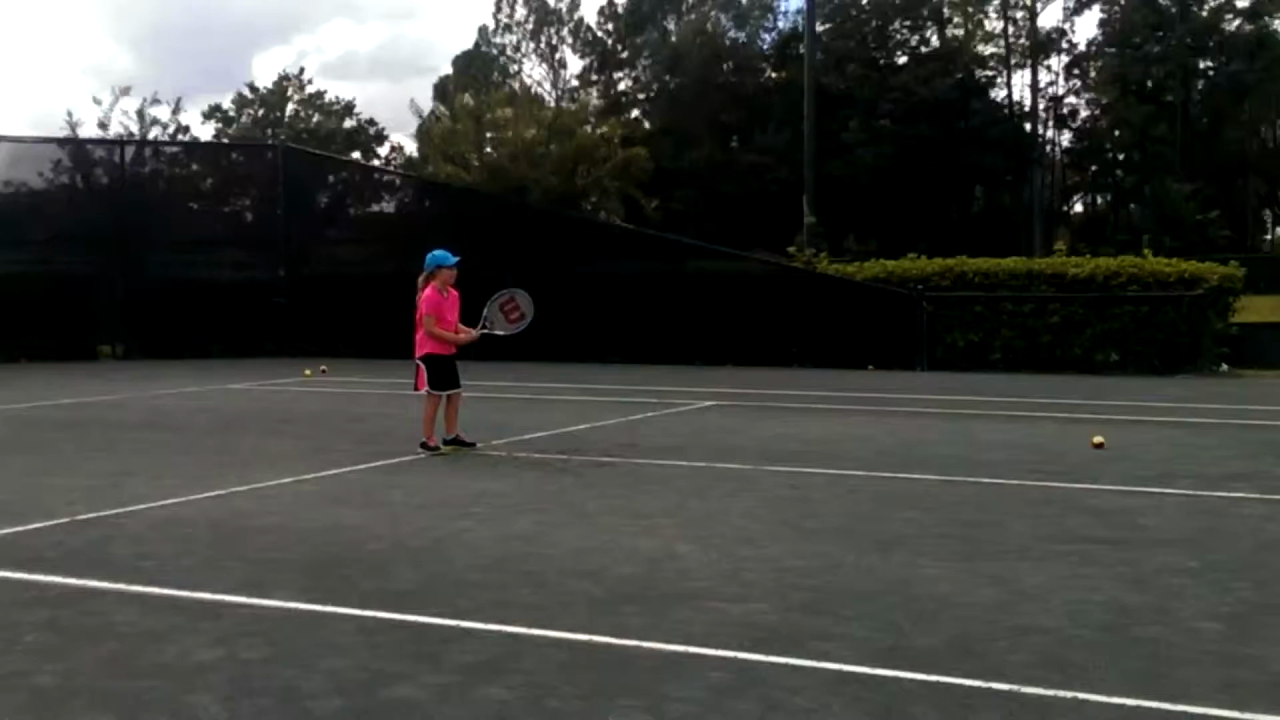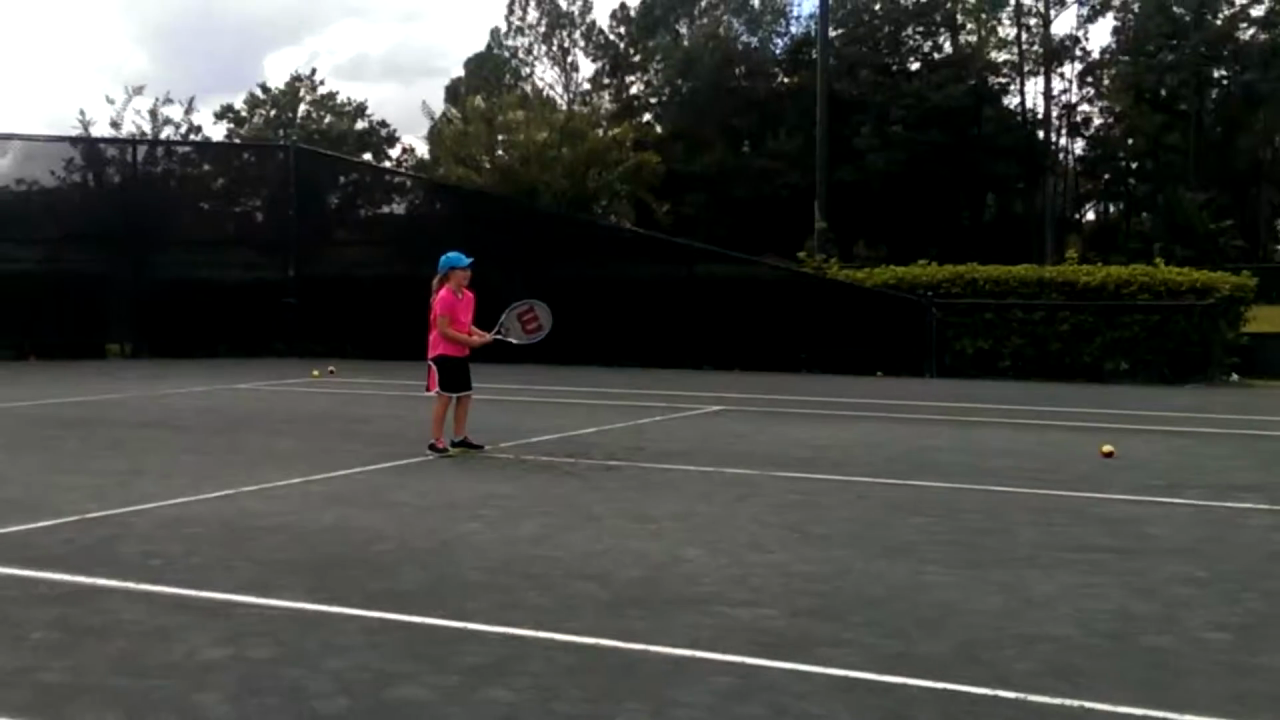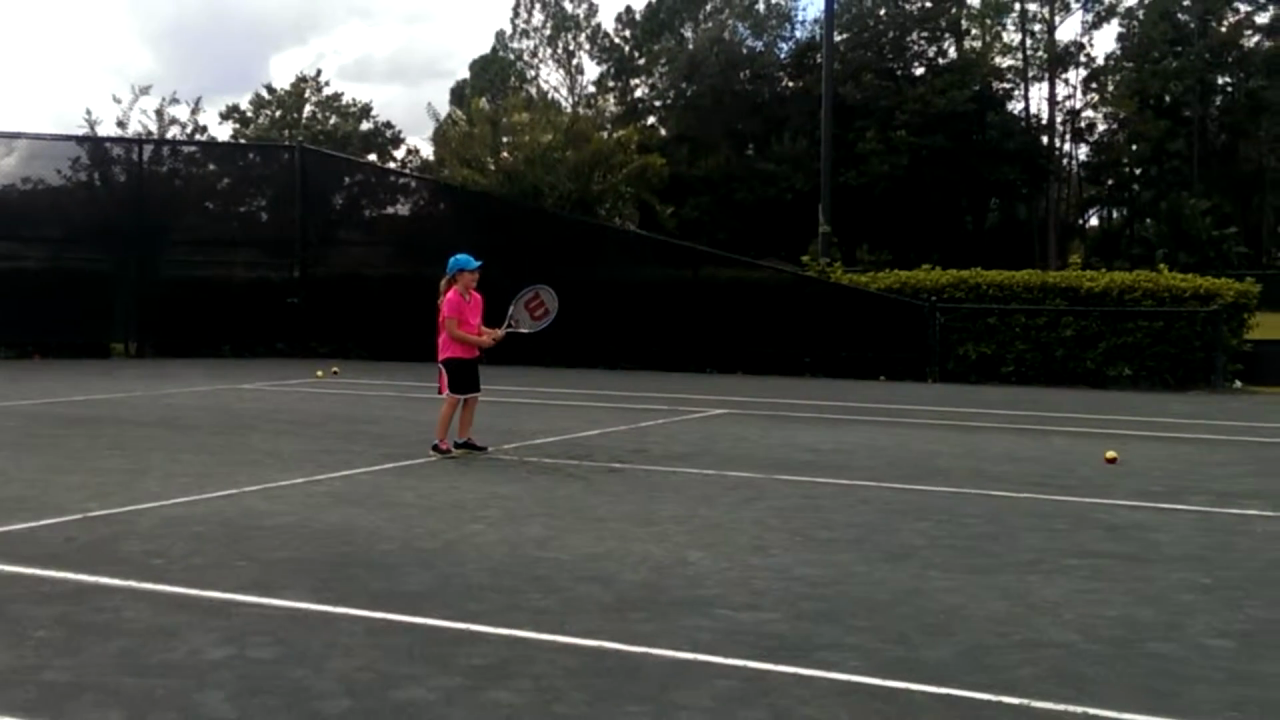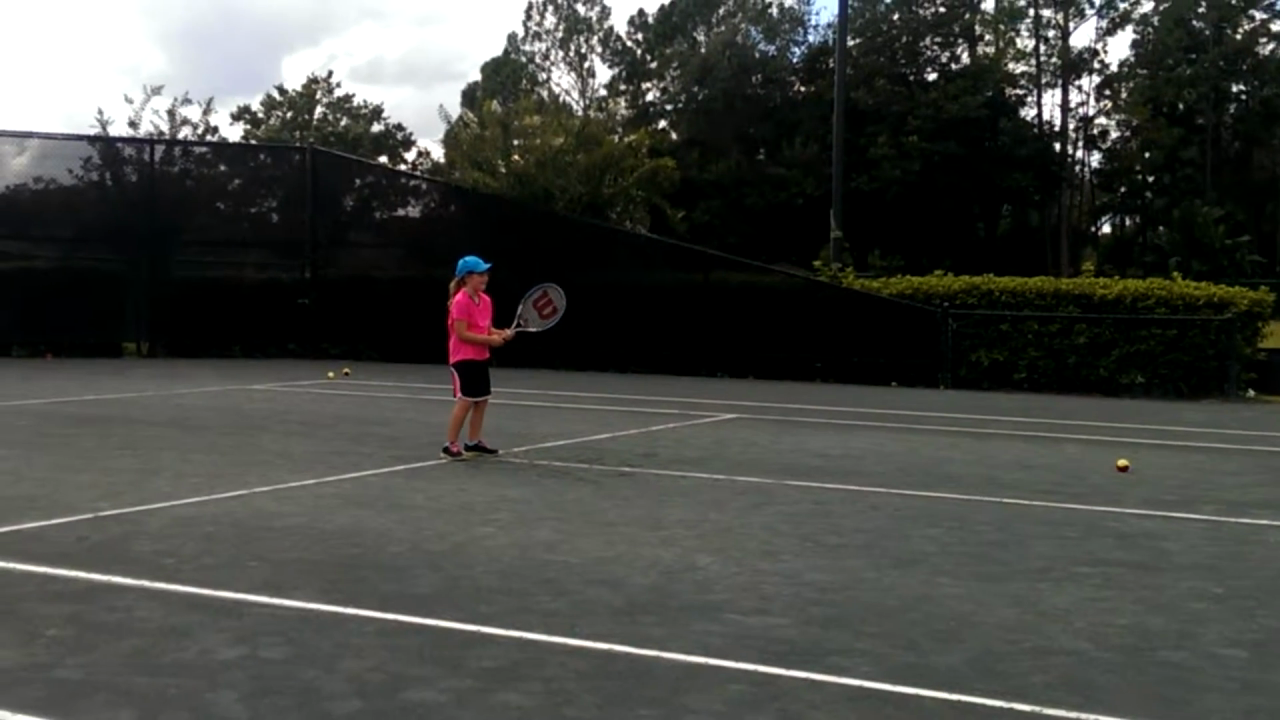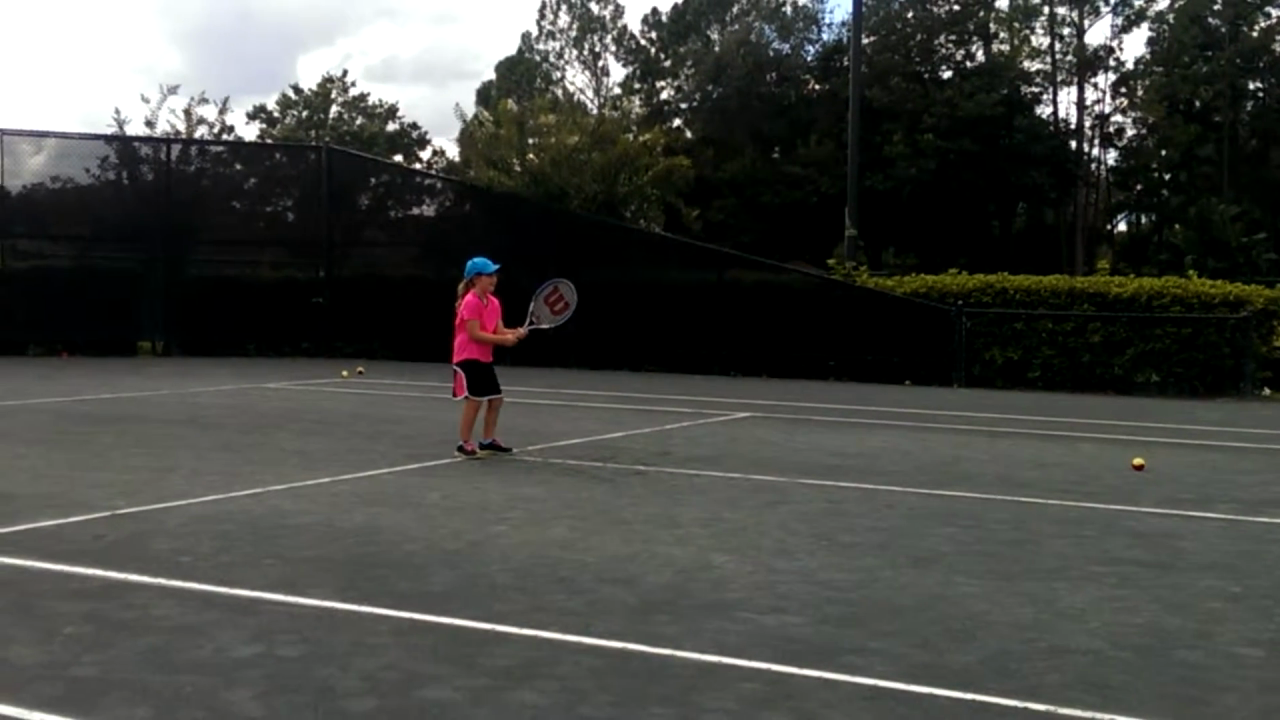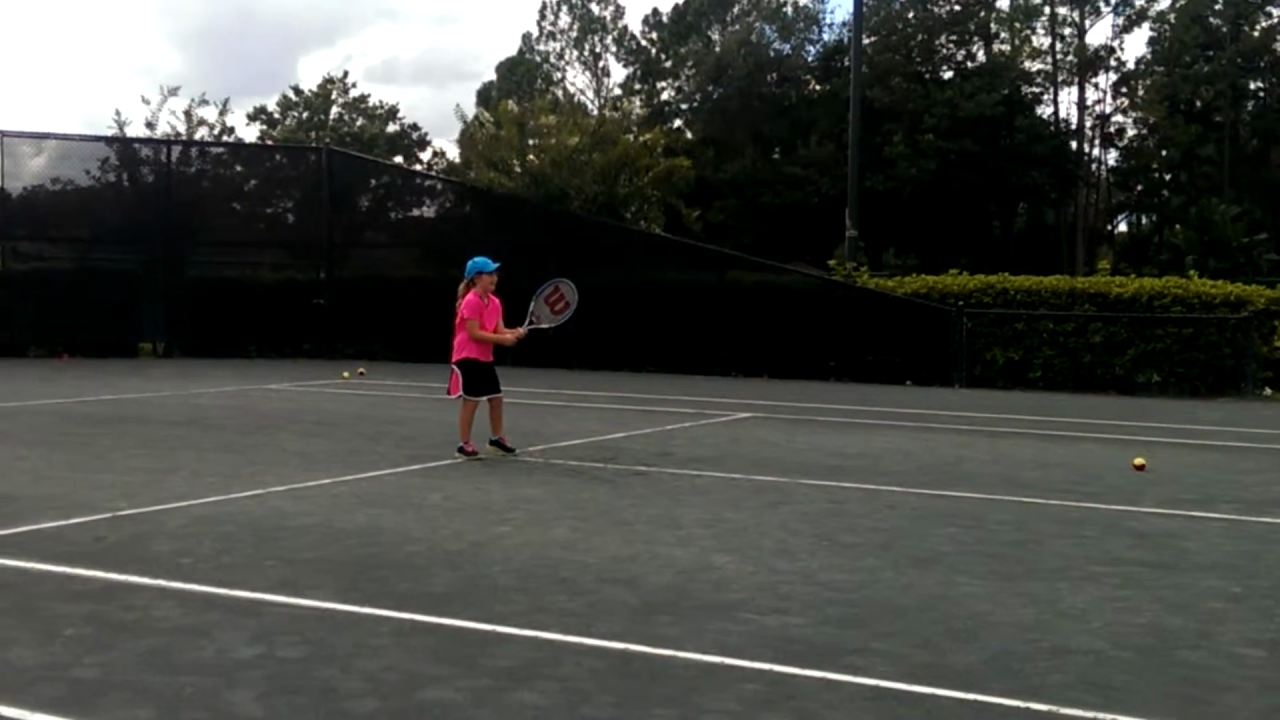
dt=0.3s
person 1, frame 1
left shoulder: (453, 295)
right shoulder: (430, 296)
right elbow: (430, 329)
left wrist: (468, 331)
right wrist: (456, 338)
left hip: (447, 353)
right hip: (431, 353)
left knee: (455, 394)
right knee: (434, 396)
left ankle: (451, 436)
right ankle: (427, 440)
person 1, frame 2
left shoulder: (468, 296)
right shoulder: (444, 297)
right elbow: (443, 330)
left wrist: (481, 335)
right wrist: (470, 341)
left hip: (460, 354)
right hip: (444, 354)
left knee: (464, 396)
right knee: (445, 397)
left ankle: (459, 438)
right ankle: (436, 441)
person 1, frame 3
left shoulder: (476, 298)
right shoulder: (452, 299)
right elbow: (452, 331)
left wrist: (491, 333)
right wrist: (479, 341)
left hip: (470, 356)
right hip: (453, 356)
left knee: (471, 398)
right knee: (453, 398)
left ankle: (463, 440)
right ankle: (439, 442)
person 1, frame 4
left shoulder: (485, 300)
right shoulder: (461, 301)
right elbow: (461, 333)
left wrist: (501, 334)
right wrist: (489, 340)
left hip: (480, 358)
right hip: (464, 358)
left knee: (481, 401)
right knee: (465, 401)
left ankle: (473, 442)
right ankle: (450, 444)
person 1, frame 5
left shoulder: (494, 303)
right shoulder: (470, 302)
left elbow: (499, 330)
right elbow: (474, 334)
left wrist: (515, 333)
right wrist: (503, 340)
left hip: (484, 359)
right hip: (468, 359)
left knee: (496, 399)
right knee: (474, 400)
left ankle: (488, 441)
right ankle: (464, 443)
person 1, frame 6
left shoulder: (495, 302)
right shoulder: (471, 301)
left elbow: (499, 330)
right elbow: (474, 333)
left wrist: (514, 333)
right wrist: (502, 339)
left hip: (485, 358)
right hip: (468, 358)
left knee: (496, 398)
right knee: (471, 401)
left ankle: (497, 438)
right ankle: (464, 445)
